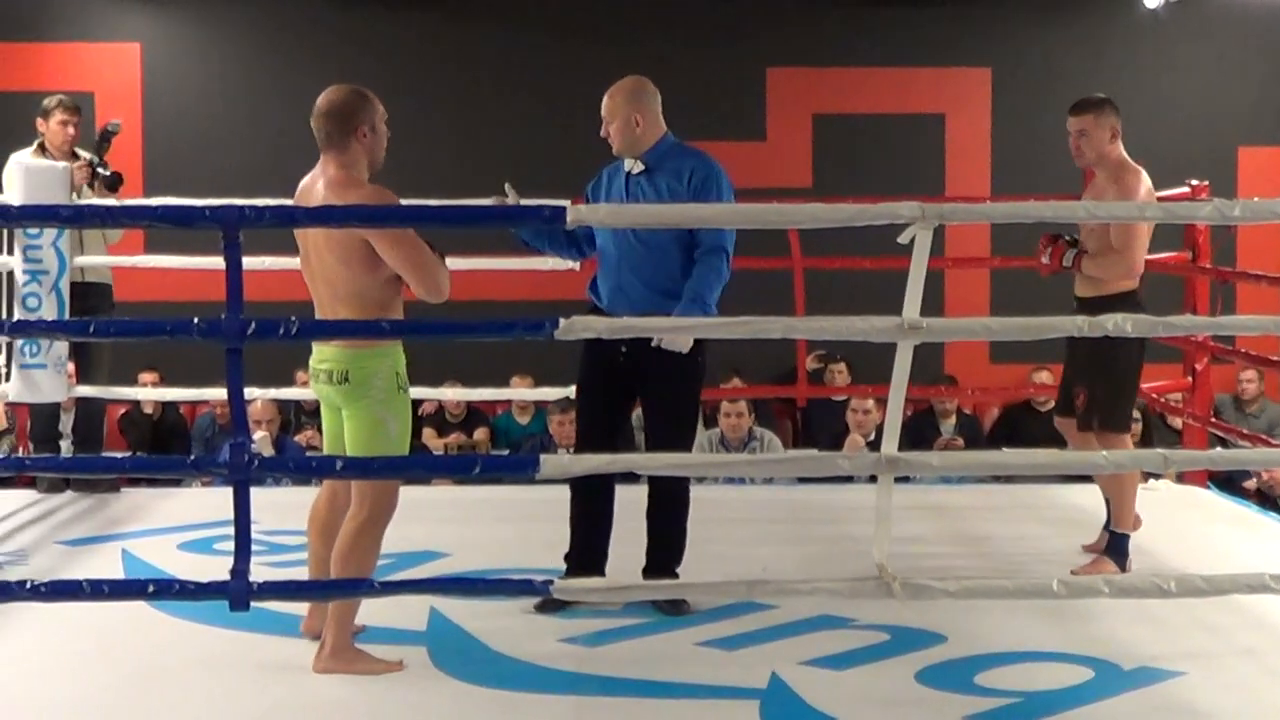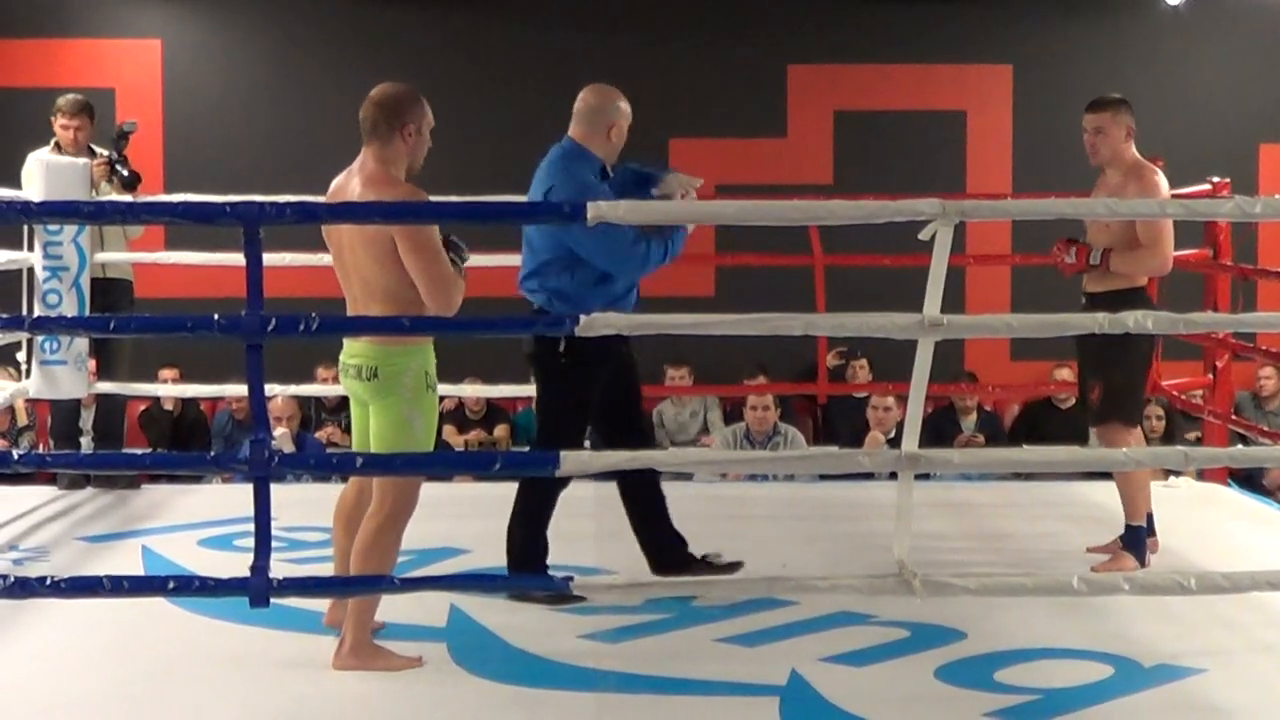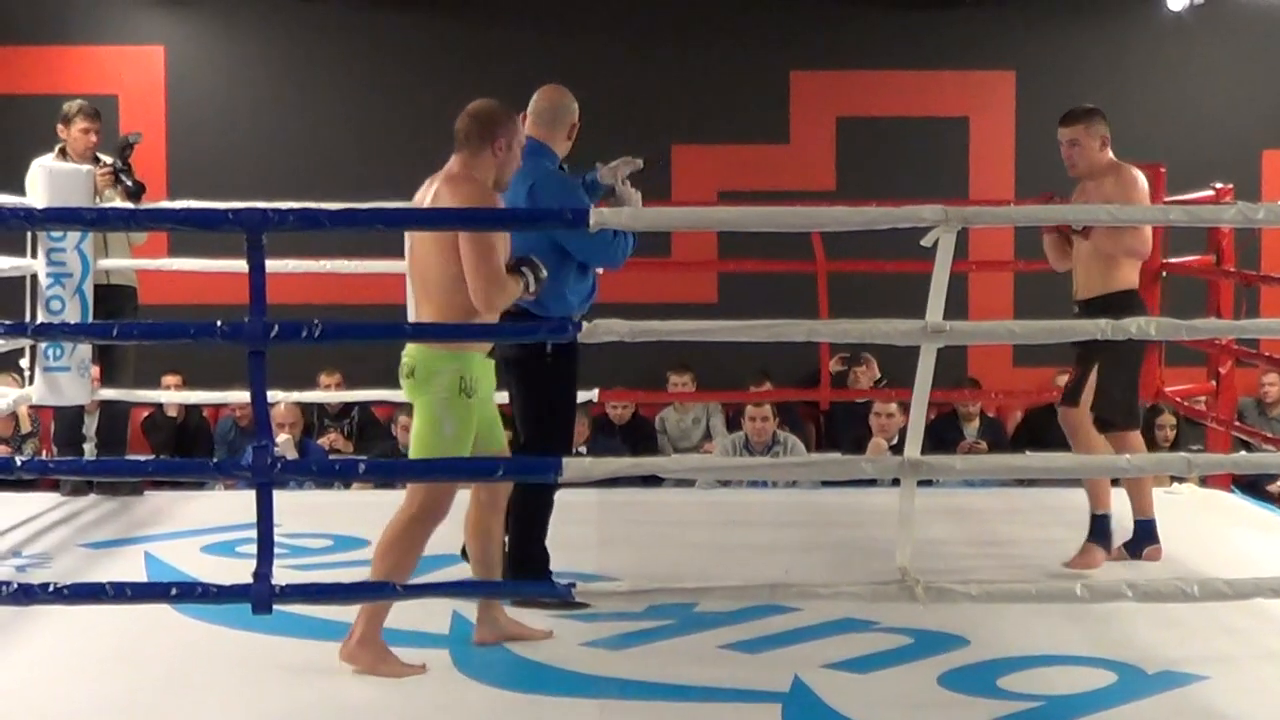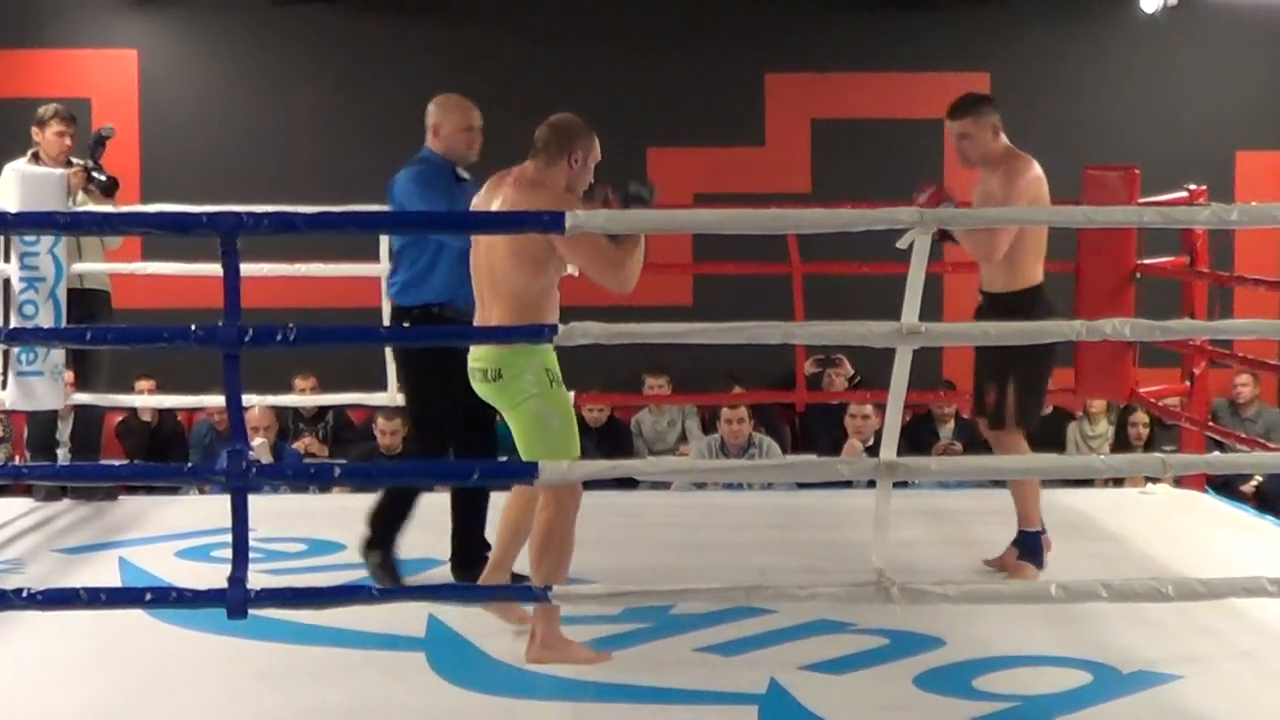
dt=0.7s
person 1, frame 1
left shoulder: (308, 190)
right shoulder: (368, 200)
right elbow: (436, 286)
left wrist: (397, 265)
right wrist: (431, 255)
left hip: (328, 356)
right hip: (370, 363)
left knee: (339, 486)
right knee: (374, 502)
left ankle: (319, 611)
right ankle: (337, 647)
person 1, frame 2
left shoulder: (340, 188)
right shoulder: (402, 199)
right elbow: (444, 301)
left wrist: (433, 255)
right wrist: (453, 262)
left hip: (358, 352)
right hip: (400, 361)
left knee: (364, 483)
right knee: (394, 501)
left ankle: (342, 603)
right ankle: (356, 644)
person 1, frame 3
left shoulder: (434, 189)
right shoulder: (477, 197)
right elbow: (489, 294)
left wrist: (513, 279)
right wrist: (523, 278)
left hip: (452, 361)
right hip: (450, 367)
left knee: (495, 484)
right knee: (427, 503)
left ankle: (492, 617)
right ankle: (365, 636)
person 1, frame 4
left shoulder: (496, 187)
right shoulder: (551, 202)
right elbow: (619, 278)
left hip: (492, 357)
right hip: (522, 362)
left knee: (540, 480)
right knee: (563, 493)
left ankle: (493, 581)
right ankle: (546, 636)
person 2, frame 1
left shoulder: (698, 174)
right shoulder: (607, 179)
left elbow: (714, 255)
right elbow: (578, 241)
left wrist: (687, 316)
right wrist: (521, 224)
left hip: (673, 339)
right hip: (607, 333)
left knee: (668, 460)
right knee: (591, 452)
left ankle: (662, 576)
right ankle: (582, 572)
person 2, frame 2
left shoulder: (588, 168)
right shoulder: (567, 184)
left elbow: (622, 186)
right elbow: (627, 259)
left wrist: (662, 183)
right wrist: (679, 227)
left hip: (601, 332)
right hip: (567, 338)
left knee: (633, 445)
right knee: (558, 453)
left ankle: (671, 557)
right ankle: (525, 570)
person 2, frame 3
left shoulder: (513, 174)
right shoulder: (546, 181)
right elbow: (597, 249)
left wrist: (598, 182)
right wrist: (630, 213)
left hip: (511, 325)
right hip: (542, 335)
left knee: (527, 446)
right knee: (543, 454)
left ankle: (497, 555)
right ankle: (524, 575)
person 2, frame 4
left shoulder: (465, 183)
right shoulder: (416, 181)
right elbow: (461, 226)
left hip: (468, 326)
right hip: (426, 328)
left knee: (477, 446)
right knee: (432, 447)
left ankle: (472, 560)
right ankle: (380, 542)
person 3, frame 1
left shoulder: (1128, 184)
right shoulder: (1101, 182)
left elbow: (1129, 265)
left wrist: (1068, 258)
right wrist: (1063, 249)
left hip: (1116, 317)
right hip: (1091, 314)
left knee: (1112, 432)
right knee: (1070, 421)
left ankle: (1117, 549)
right ankle: (1120, 514)
person 3, frame 2
left shoulder: (1146, 182)
right shoulder: (1106, 181)
left elbow: (1160, 259)
left wrist: (1093, 258)
right wrist: (1077, 254)
left hip: (1126, 312)
right hip: (1097, 309)
left knee: (1117, 426)
right knee: (1117, 426)
left ankle: (1135, 544)
right ankle: (1142, 528)
person 3, frame 3
left shoulder: (1125, 179)
right shoulder: (1083, 191)
left elbow: (1139, 244)
right elbow: (1061, 261)
left wrist: (1077, 228)
right wrist: (1053, 226)
left hip: (1118, 315)
right hip: (1091, 317)
left knee: (1076, 413)
right knee: (1120, 427)
left ankle: (1099, 531)
right ankle: (1145, 536)
person 3, frame 4
left shoulder: (1018, 172)
right shoulder: (990, 172)
left elbow: (991, 248)
left wrist: (943, 211)
right wrist: (950, 228)
left hip: (1022, 311)
right hip: (998, 308)
left knee: (1006, 429)
right knee: (992, 423)
left ankle: (1031, 550)
right ankle: (1031, 532)
person 4, frame 1
left shoulder: (90, 164)
right shoulder: (22, 163)
left elbow: (113, 235)
left wrist: (104, 199)
right wrist: (67, 188)
left hip: (94, 283)
left knee: (95, 378)
person 4, frame 2
left shoulder: (109, 162)
right shoulder: (39, 162)
left elbow: (134, 231)
left wrist: (122, 193)
right wrist: (86, 185)
left hip: (115, 279)
left knee: (115, 373)
right ankle: (67, 465)
person 4, frame 3
left shoulder: (111, 168)
right shoulder: (44, 168)
left elbow: (138, 236)
left wrist: (127, 196)
right wrist: (91, 192)
left hip: (119, 286)
left knee: (119, 381)
person 4, frame 4
left shoulder: (85, 176)
left elbow: (113, 242)
left wrist: (102, 198)
right wrist: (64, 189)
left hip: (93, 289)
left knee: (94, 386)
